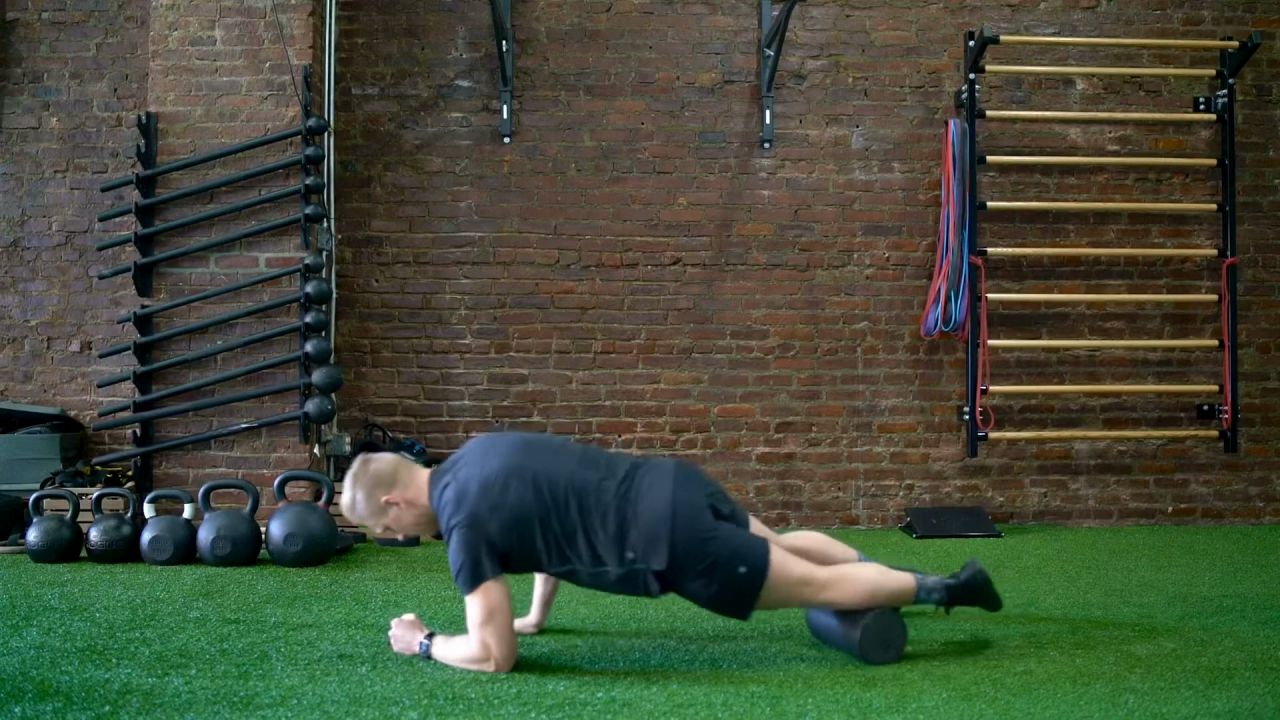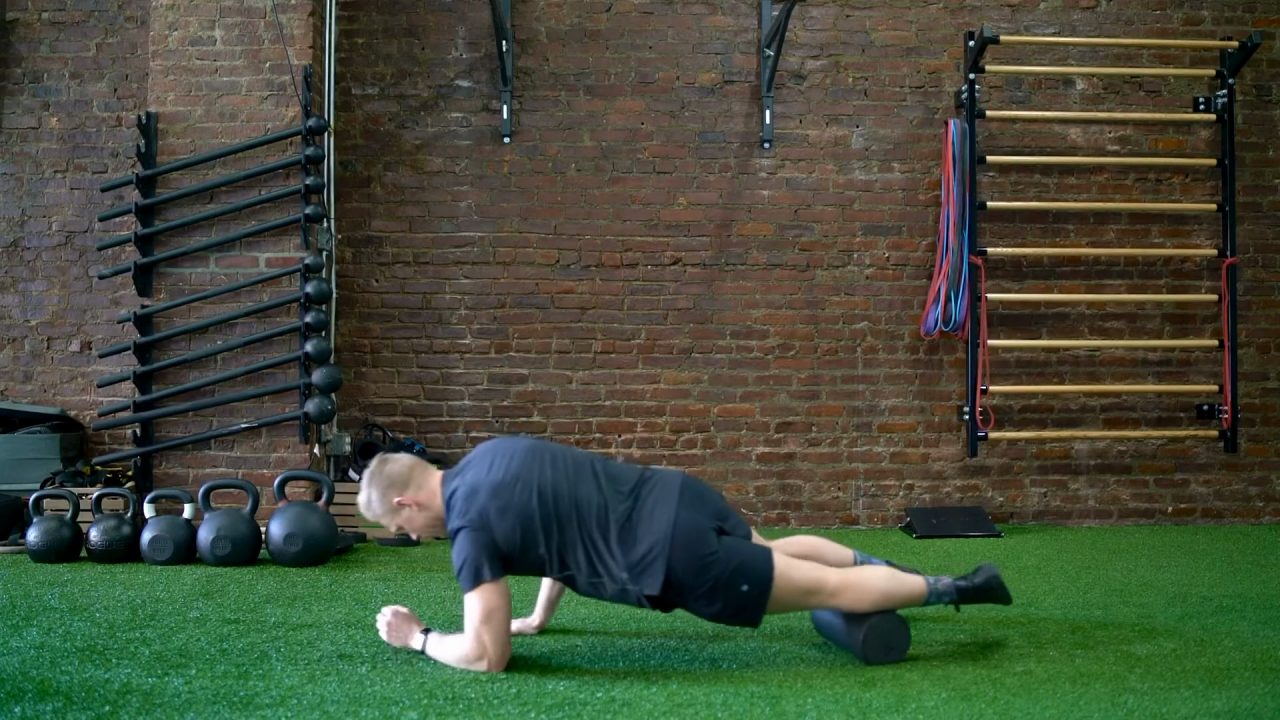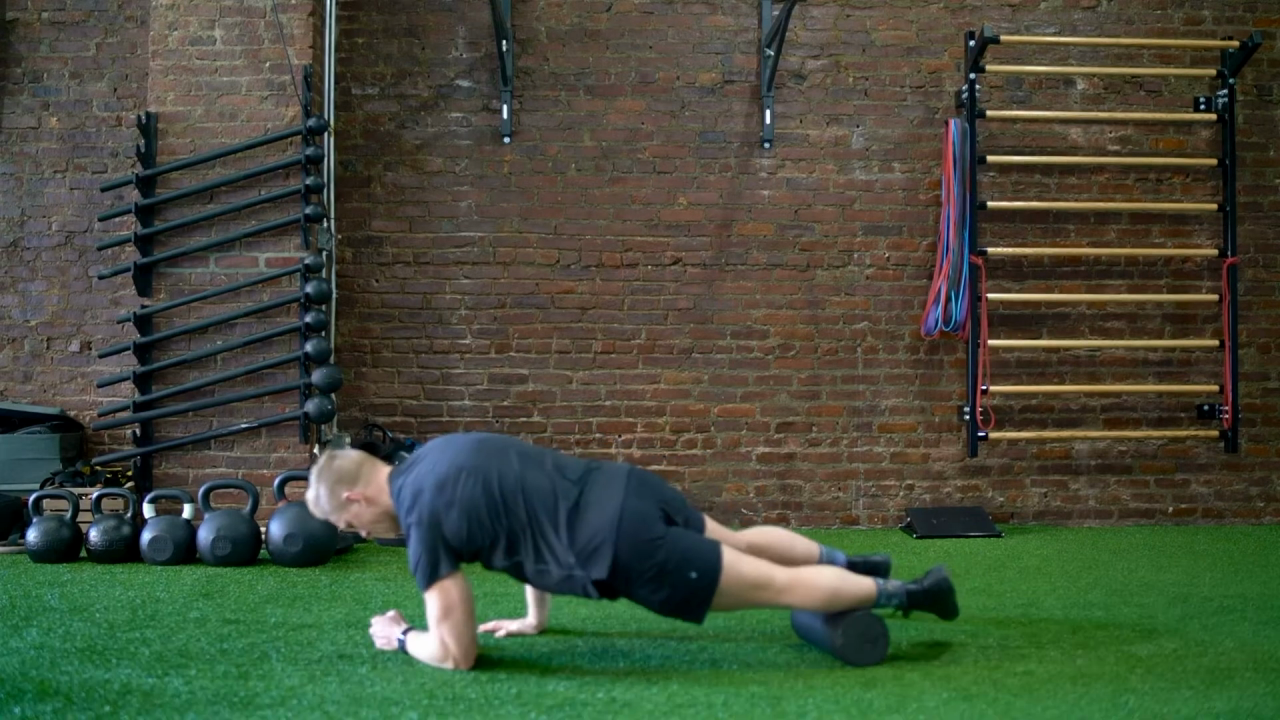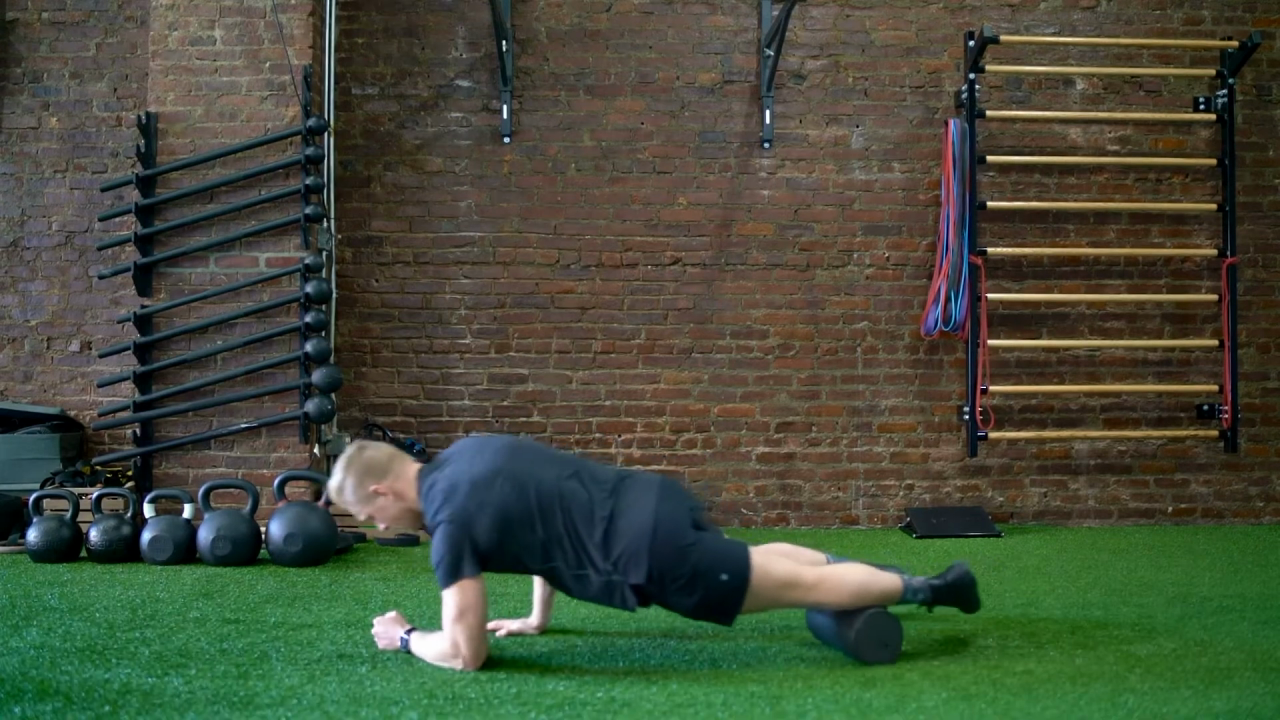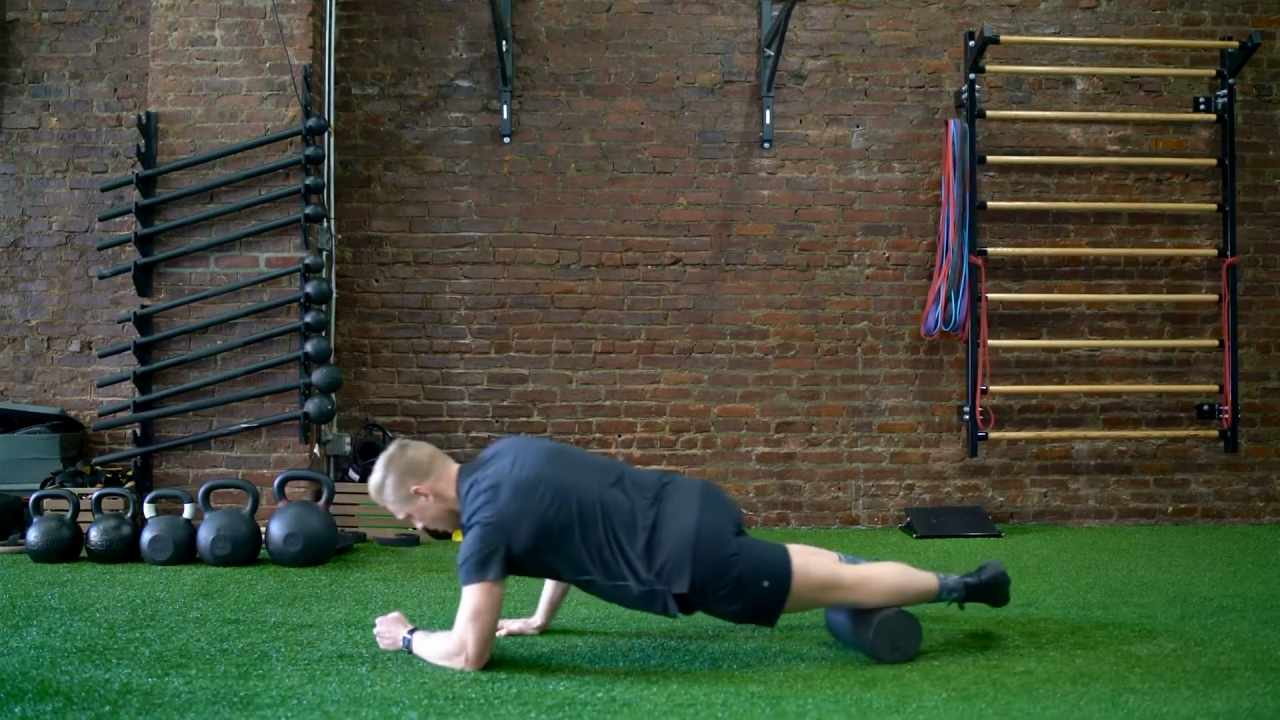
dt=1s
person 1, frame 1
left shoulder: (464, 521)
right shoulder: (477, 455)
left elbow: (494, 654)
left wrist: (425, 644)
right wrist: (538, 614)
left hip: (670, 536)
right hip: (673, 486)
left knee: (816, 584)
right knee: (778, 543)
left ankle: (946, 588)
right ankle: (885, 573)
person 1, frame 2
left shoulder: (470, 524)
right shoulder: (490, 456)
left elbow: (486, 655)
left wrist: (416, 637)
right wrist: (539, 617)
left hip: (674, 554)
right hip: (677, 497)
left knee: (824, 590)
right knee: (770, 548)
left ankle: (958, 588)
right ankle: (867, 562)
person 1, frame 3
left shoulder: (421, 519)
right shoulder: (438, 456)
left elbow: (457, 653)
left wrist: (401, 637)
right wrist: (535, 618)
left hip: (621, 542)
right hip: (626, 488)
left knee: (772, 587)
right knee: (732, 540)
left ankle: (906, 593)
right ankle: (849, 563)
person 1, frame 4
left shoulder: (452, 519)
right shoulder: (466, 454)
left elbow: (465, 653)
left wrist: (405, 637)
right wrist: (538, 618)
left hip: (649, 551)
right hip: (653, 500)
left knee: (801, 589)
right knee: (748, 554)
left ankle: (930, 587)
right ankle: (853, 568)
person 1, frame 5
left shoulder: (486, 522)
right shoulder: (504, 454)
left elbow: (469, 654)
left wrist: (408, 638)
right wrist: (539, 620)
left hip: (688, 558)
right hip: (687, 505)
left knee: (834, 589)
right knee: (772, 556)
left ankle: (963, 584)
right ankle: (860, 562)
